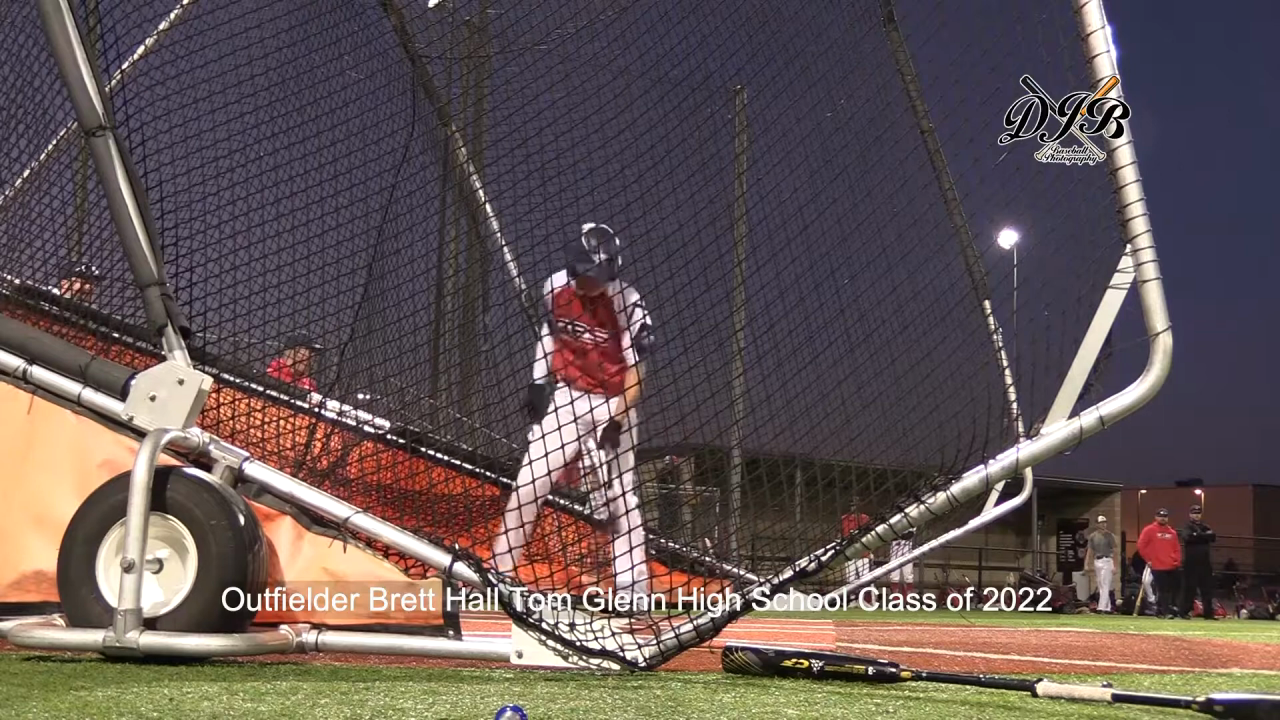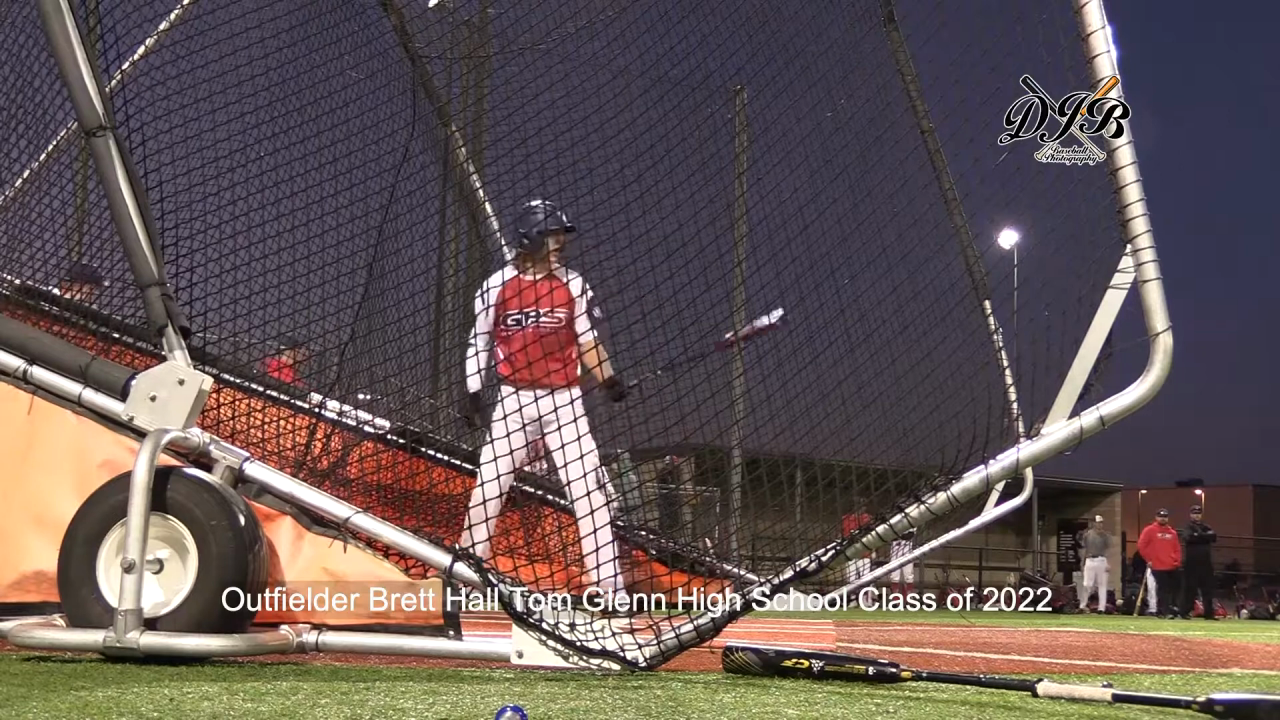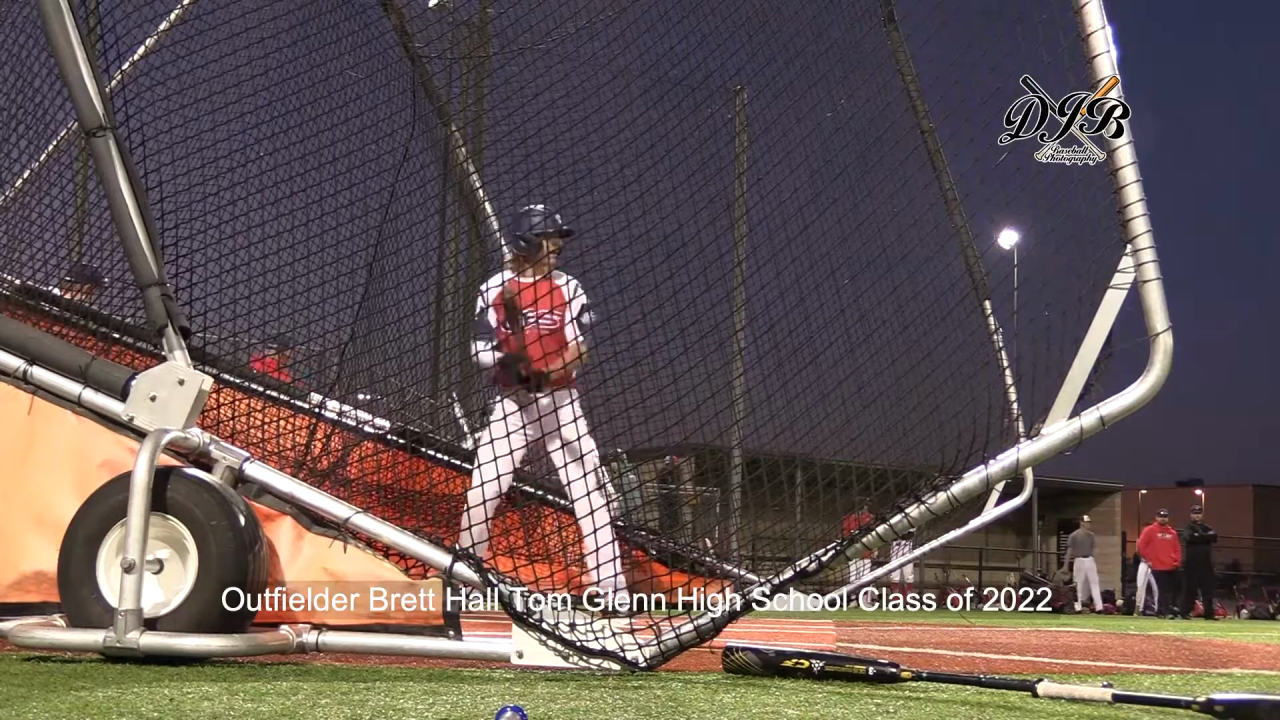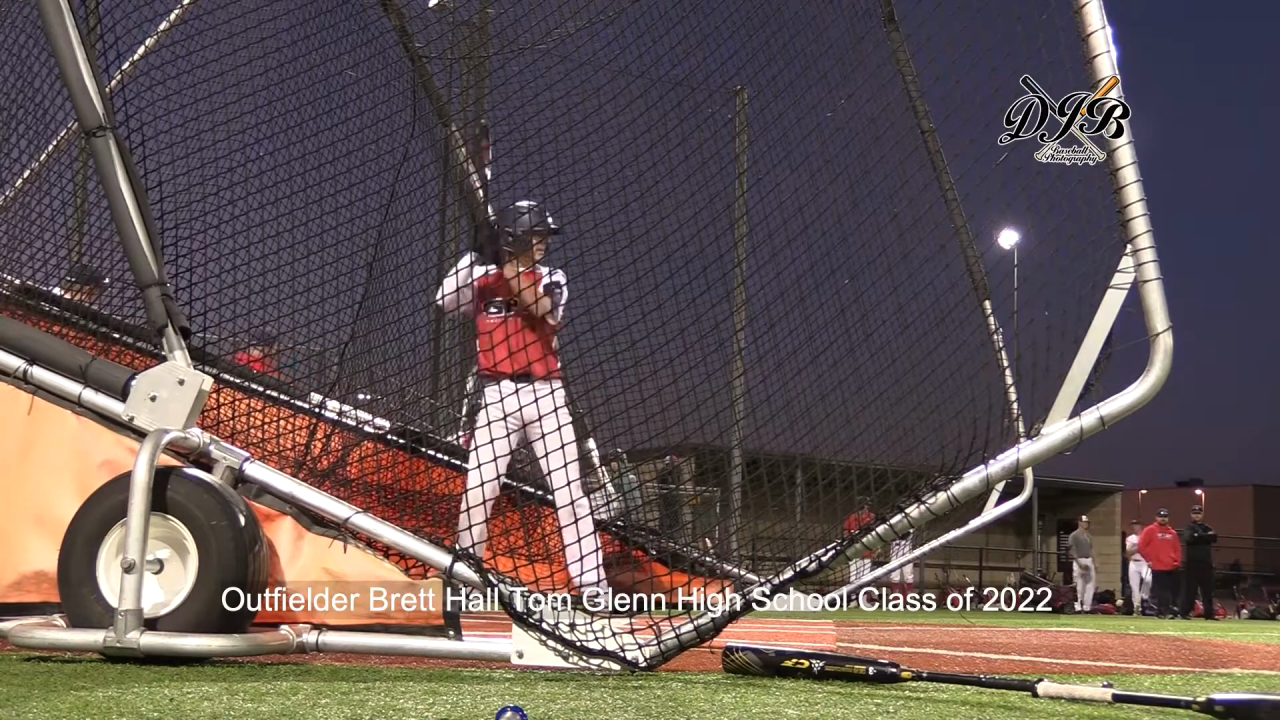
dt=0.5s
person 1, frame 1
left shoulder: (628, 304)
right shoulder: (555, 288)
left elbow: (635, 371)
left wrist: (618, 420)
right wrist: (539, 381)
left hip: (612, 405)
right hip: (567, 398)
left knee: (619, 494)
right knee: (529, 481)
left ankle: (631, 586)
right ankle: (501, 569)
person 1, frame 2
left shoulder: (573, 285)
right shoulder: (497, 287)
left elbow: (587, 341)
right elbow: (479, 343)
left wrist: (608, 379)
right wrist: (474, 393)
left hip: (565, 401)
right hip: (514, 400)
left knee: (588, 490)
right knee: (489, 489)
left ankle: (610, 584)
person 1, frame 3
left shoulder: (568, 288)
right shoulder: (495, 289)
left elbow: (577, 349)
right elbow: (482, 351)
left wrist: (546, 374)
right wrist: (507, 363)
left hip: (560, 401)
right hip: (512, 403)
left knee: (588, 492)
right knee: (483, 491)
left ankle: (612, 585)
person 1, frame 4
left shoulder: (552, 278)
right shoulder: (482, 278)
left elbow: (538, 306)
right elbow: (445, 300)
left wrist: (504, 265)
right wrist: (474, 256)
left hip: (546, 394)
right hip: (499, 395)
left knee: (569, 489)
right knee: (479, 488)
left ankle: (591, 581)
